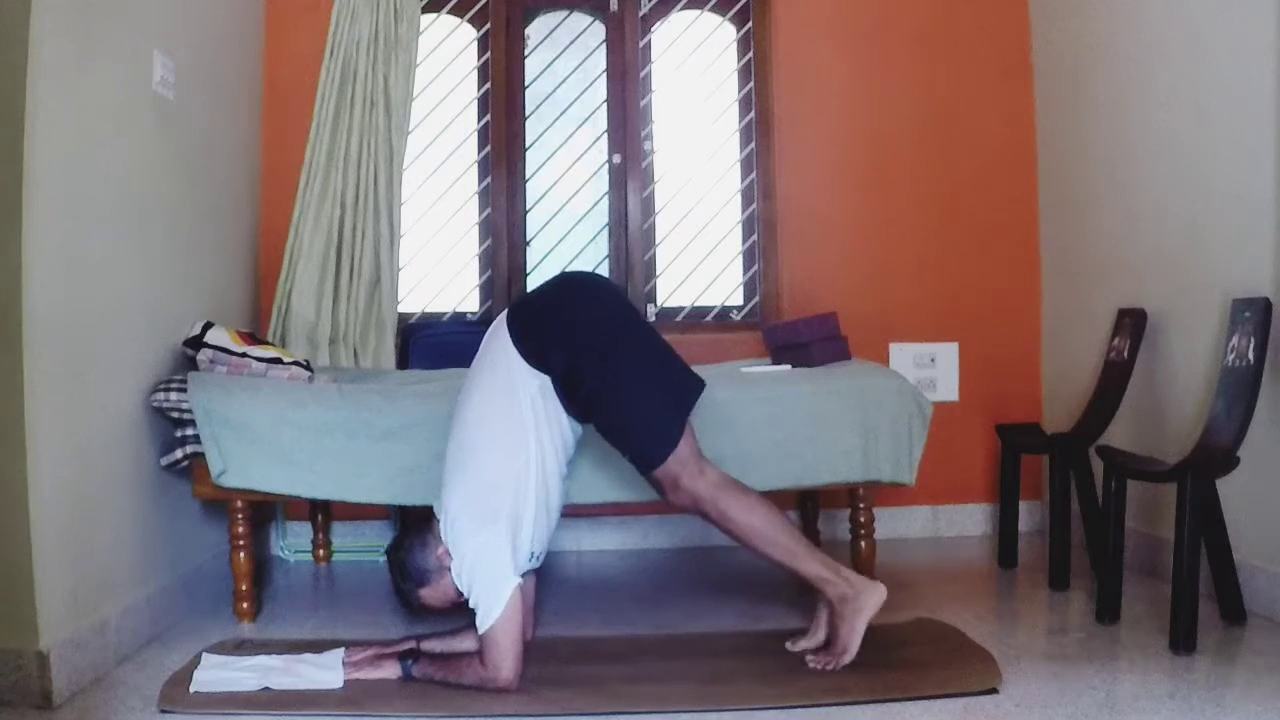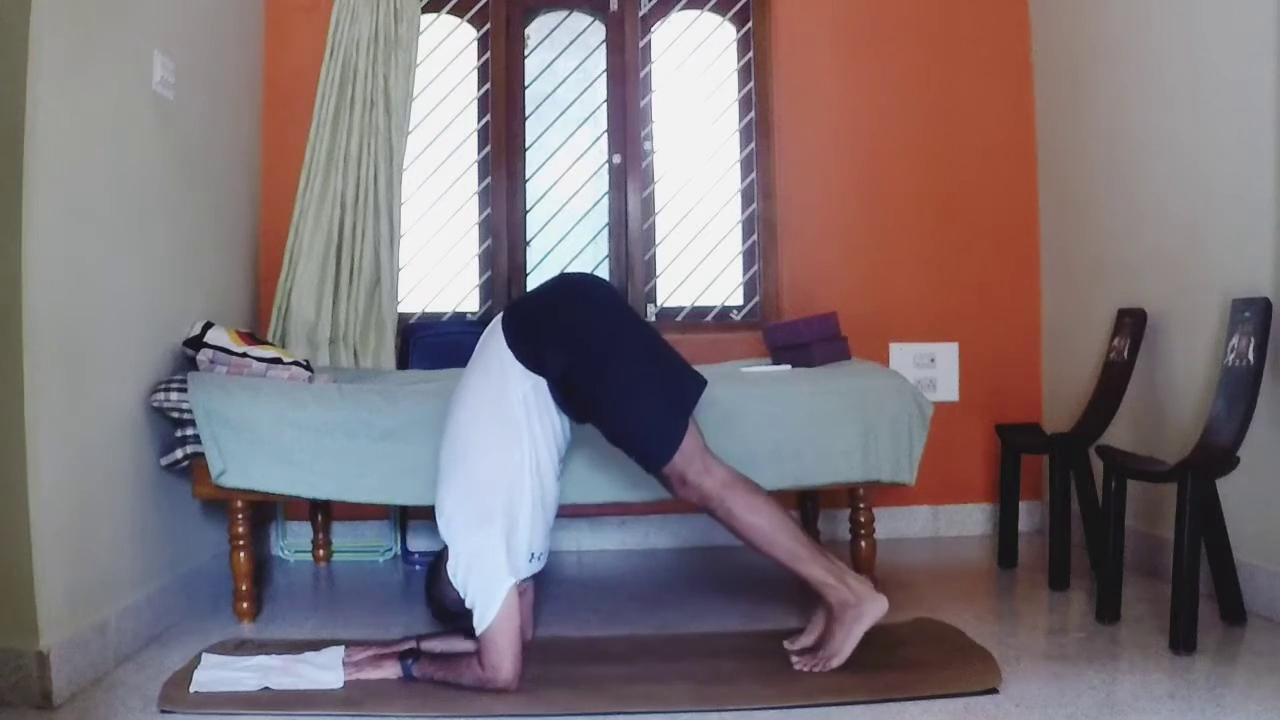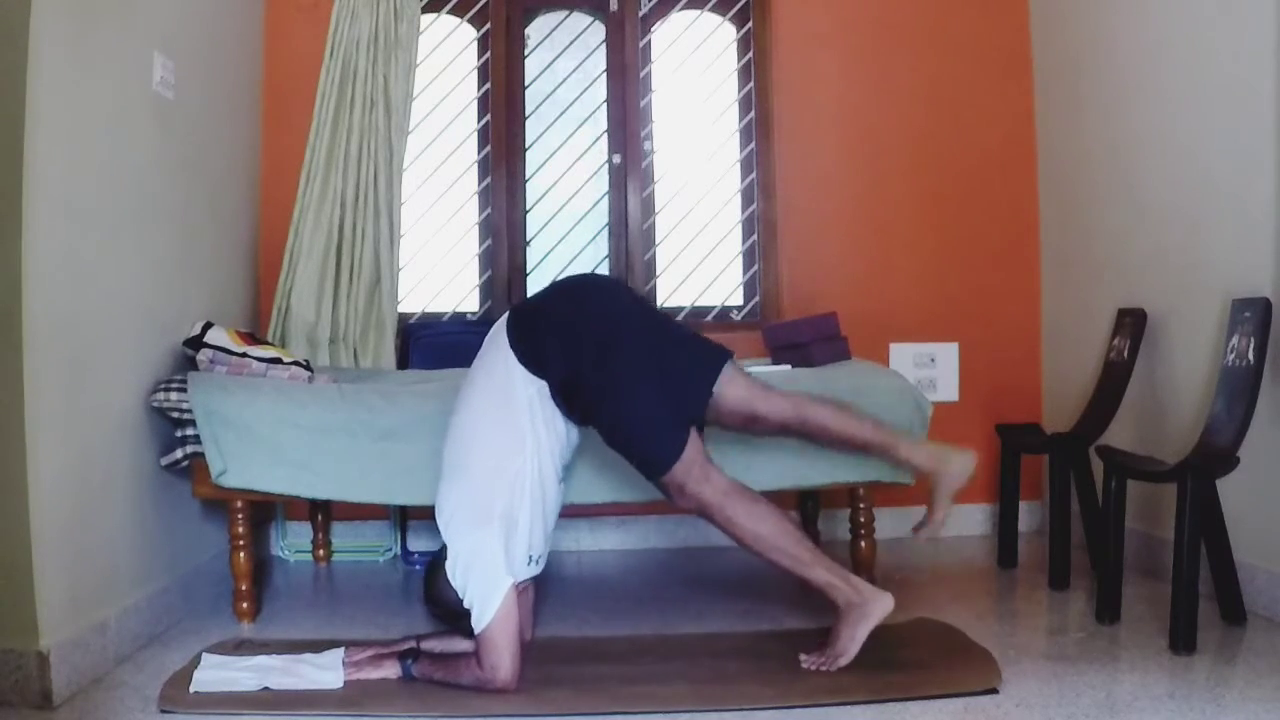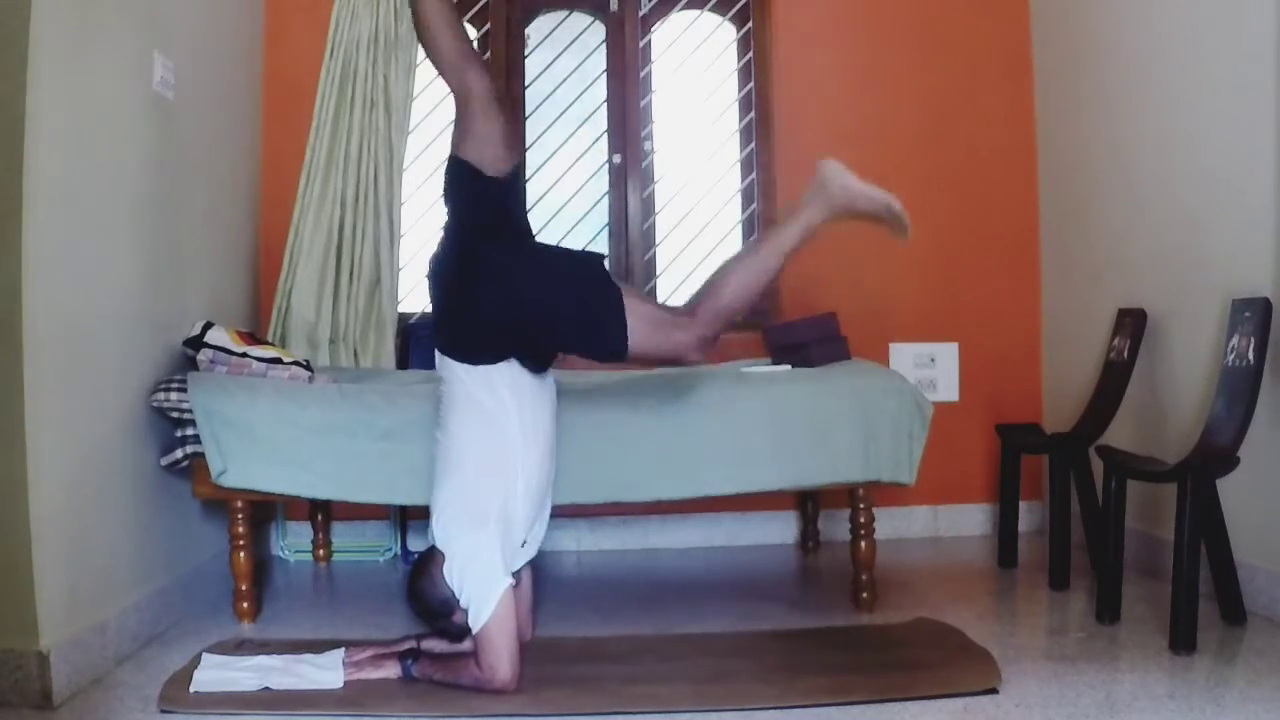
dt=0.7s
person 1, frame 1
left shoulder: (476, 538)
right shoulder: (479, 520)
left elbow: (501, 670)
right elbow: (515, 630)
left wrist: (407, 666)
right wrist: (418, 644)
left knee: (688, 482)
right knee: (687, 481)
left ankle: (844, 589)
right ankle: (831, 585)
person 1, frame 2
left shoulder: (478, 542)
right shoulder: (482, 526)
left elbow: (500, 672)
right elbow: (517, 631)
left wrist: (407, 665)
right wrist: (415, 643)
left hip: (566, 327)
right hip: (563, 323)
left knee: (696, 477)
right knee: (692, 476)
left ankle: (847, 595)
right ankle: (835, 585)
person 1, frame 3
left shoulder: (474, 541)
right shoulder: (478, 525)
left elbow: (501, 671)
right elbow: (518, 632)
left wrist: (404, 664)
right wrist: (419, 643)
left hip: (570, 334)
right hip: (578, 320)
left knee: (697, 487)
right knee: (762, 407)
left ankle: (854, 596)
right ankle: (921, 455)
person 1, frame 4
left shoulder: (470, 543)
left elbow: (499, 672)
left wrist: (408, 662)
right wrist: (428, 641)
left hip: (492, 296)
right hip: (490, 298)
left ankle: (821, 200)
